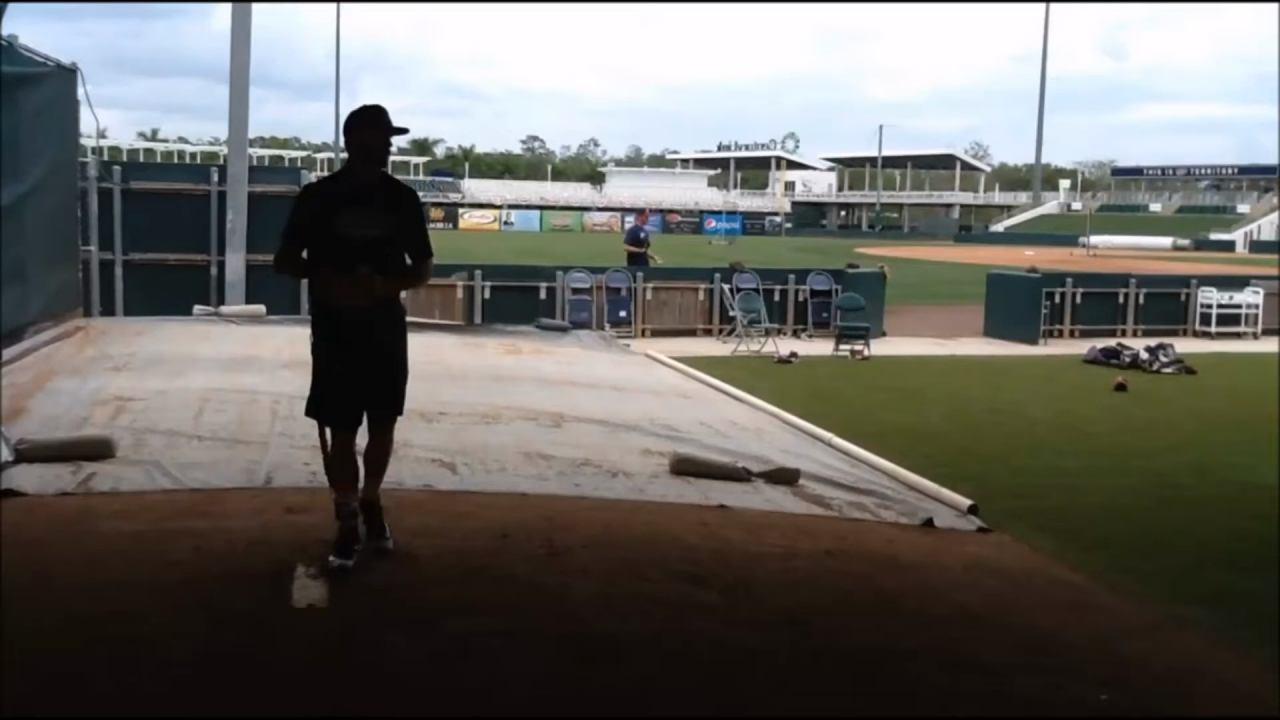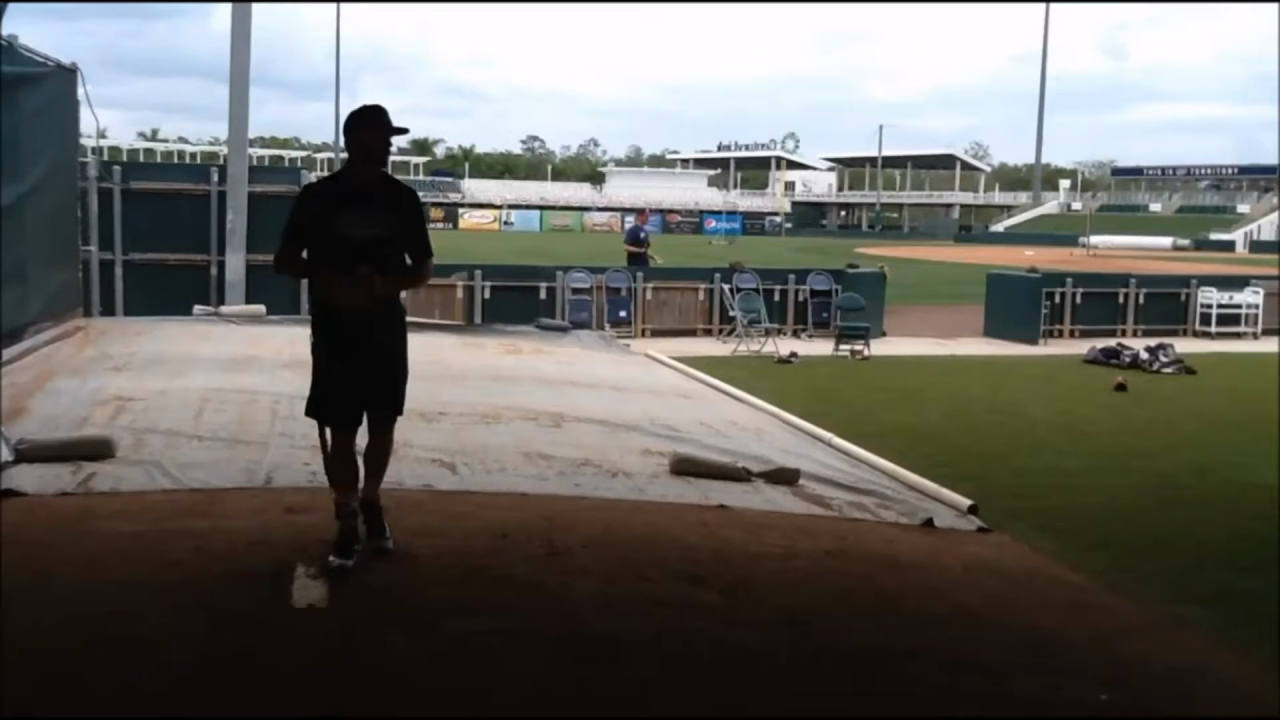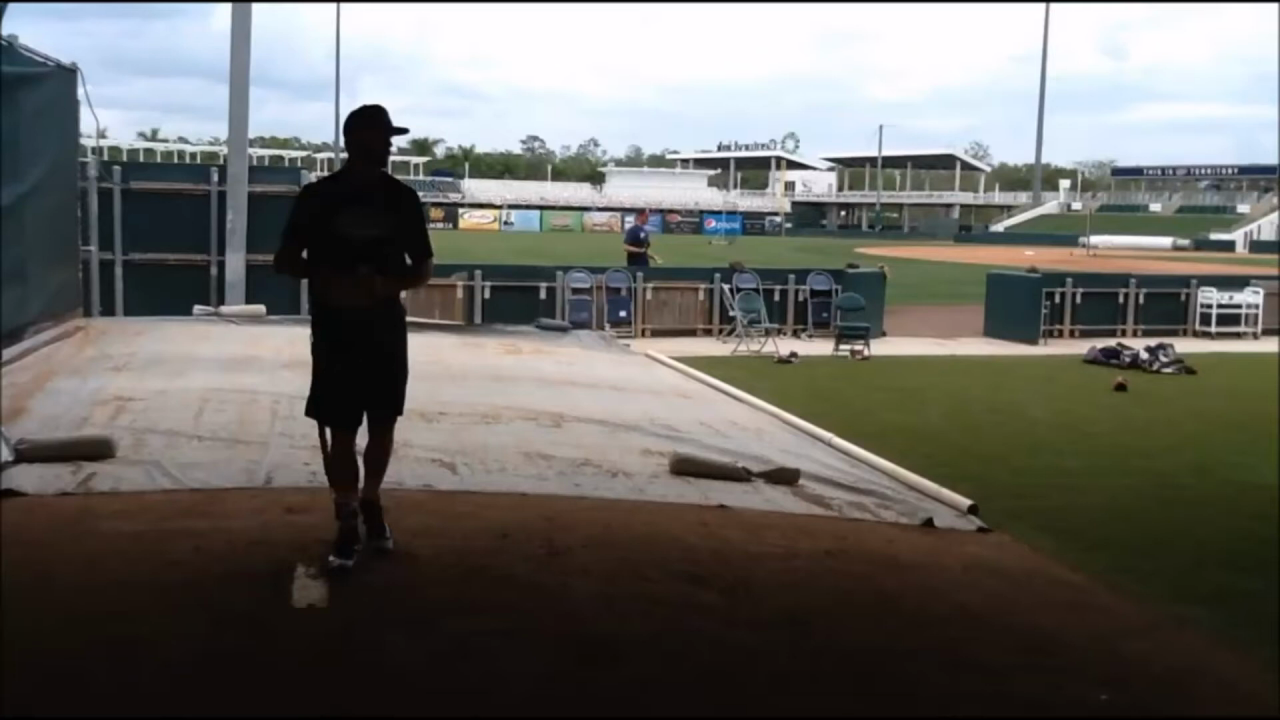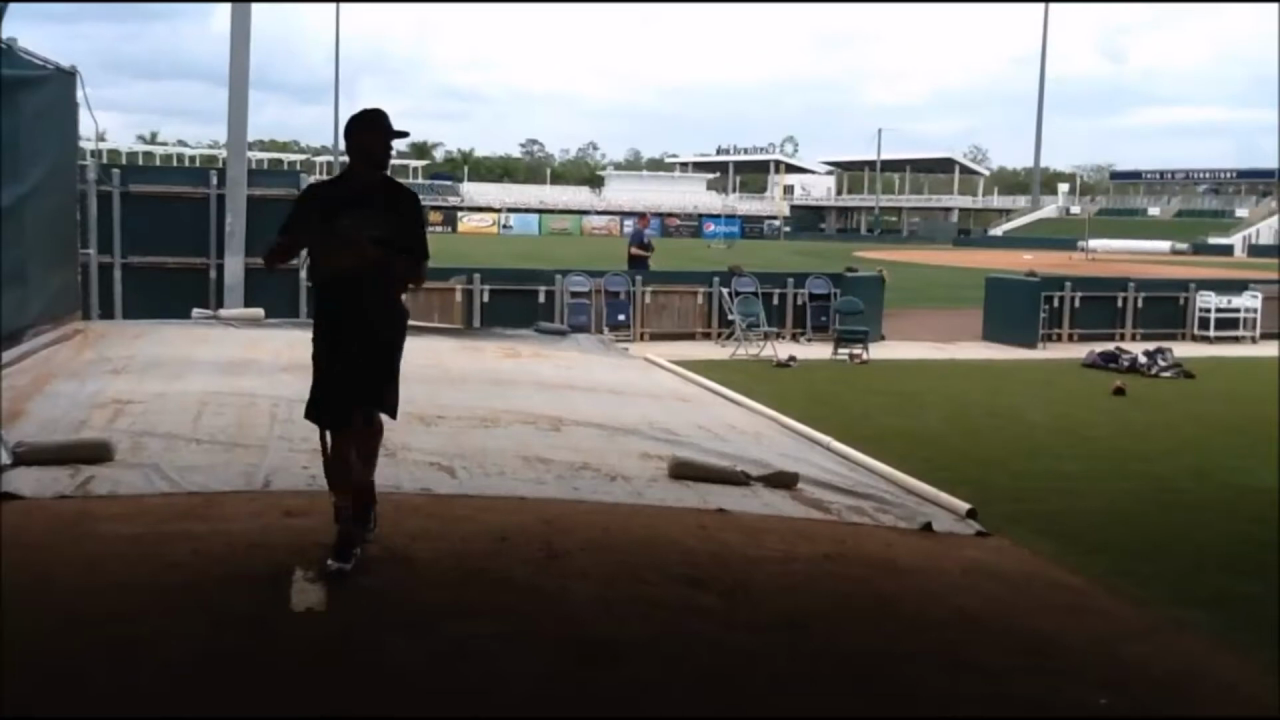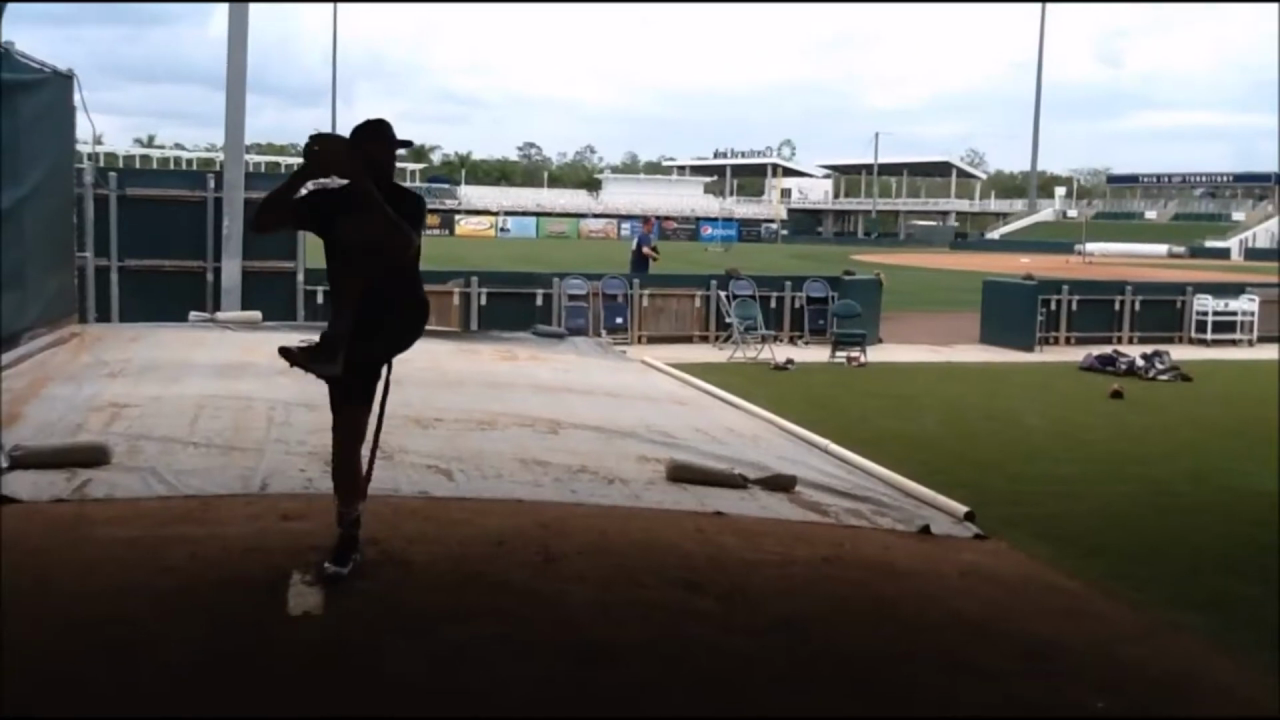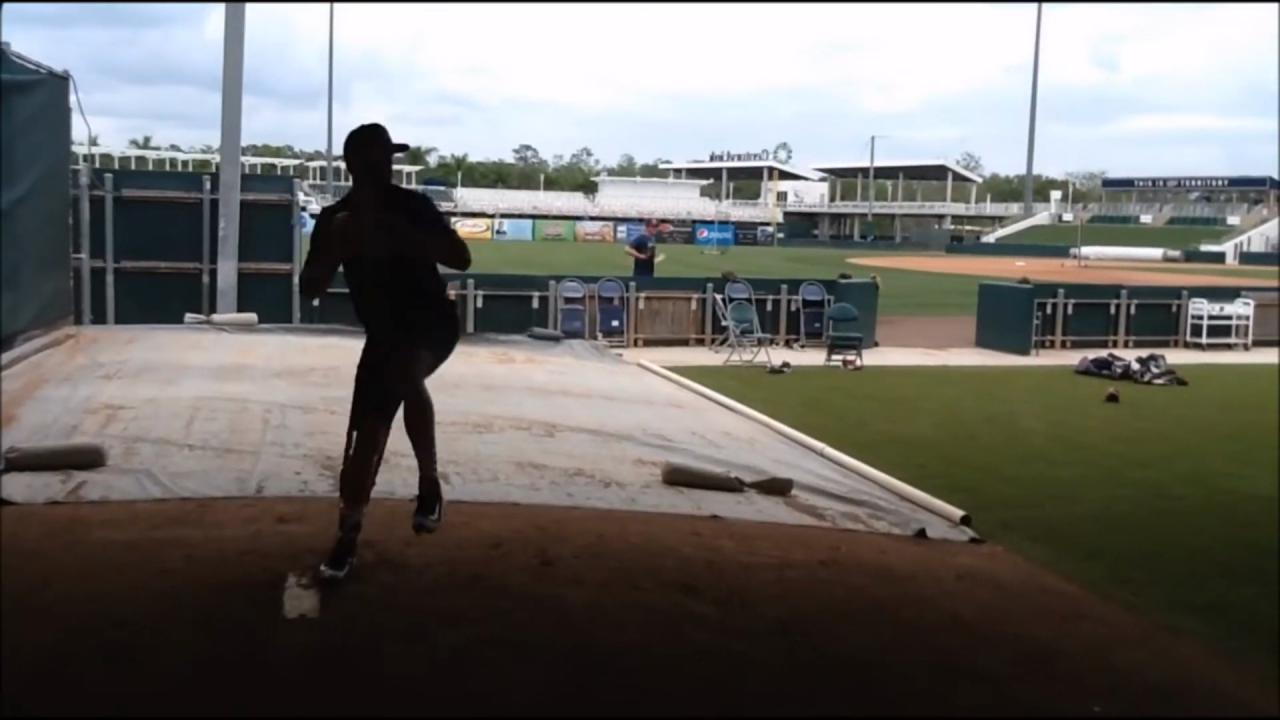
dt=0.3s
person 1, frame 1
left shoulder: (402, 197)
right shoulder: (318, 195)
left elbow: (422, 267)
right elbow: (285, 260)
left wrist: (386, 285)
right wrist: (329, 281)
left hip: (386, 330)
right hip: (335, 331)
left knee: (383, 427)
right knee: (340, 431)
left ankle: (371, 501)
right ankle: (347, 523)
person 1, frame 2
left shoulder: (402, 198)
right shoulder: (318, 196)
left elbow: (423, 267)
right elbow: (285, 260)
left wrist: (387, 285)
right wrist: (328, 280)
left hip: (386, 330)
right hip: (334, 332)
left knee: (382, 427)
right knee: (340, 431)
left ankle: (371, 501)
right ankle: (347, 523)
person 1, frame 3
left shoulder: (402, 197)
right shoulder: (318, 196)
left elbow: (423, 267)
right elbow: (285, 260)
left wrist: (387, 285)
right wrist: (329, 281)
left hip: (386, 330)
right hip: (335, 331)
left knee: (383, 428)
right knee: (340, 431)
left ankle: (371, 501)
right ankle: (347, 523)
person 1, frame 4
left shoulder: (402, 200)
right shoulder: (319, 198)
left elbow: (418, 272)
right elbow: (273, 258)
left wrist: (374, 258)
right wrist: (318, 251)
left hip: (382, 324)
right hip: (334, 326)
left knee: (367, 420)
right knee: (337, 429)
left ankle: (362, 492)
right ankle: (348, 526)
person 1, frame 5
left shoulder: (406, 202)
right shoulder: (330, 201)
left elbow: (406, 249)
right elbow: (262, 223)
left wrist: (363, 185)
right wrist: (301, 175)
left hip: (401, 317)
right hip: (353, 328)
left knee: (357, 264)
right knee: (347, 434)
left ankle: (329, 350)
right ankle: (349, 532)
person 1, frame 6
left shoulder: (411, 205)
right shoulder: (334, 219)
left elbow: (460, 257)
right elbow: (309, 288)
left wrist: (390, 232)
right wrist: (335, 248)
left hip: (431, 322)
right hip: (383, 332)
left knee: (405, 368)
right knee: (365, 438)
left ankle: (429, 485)
right ankle: (347, 536)
